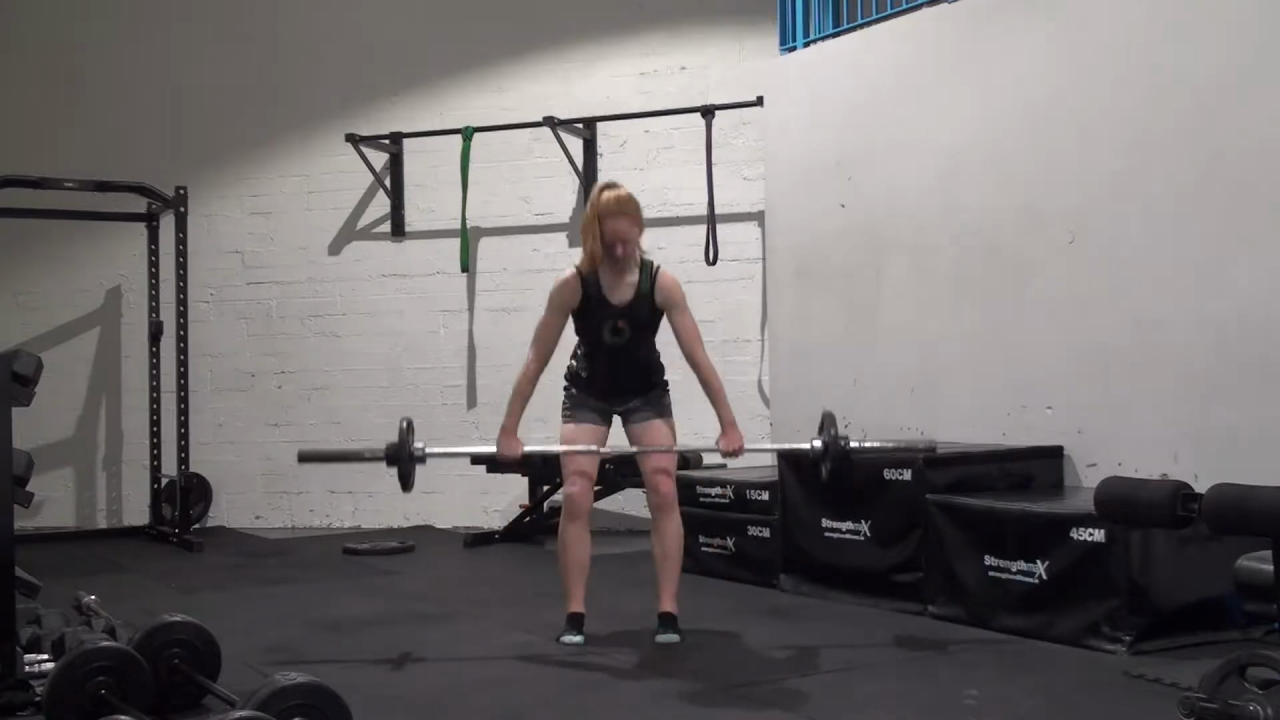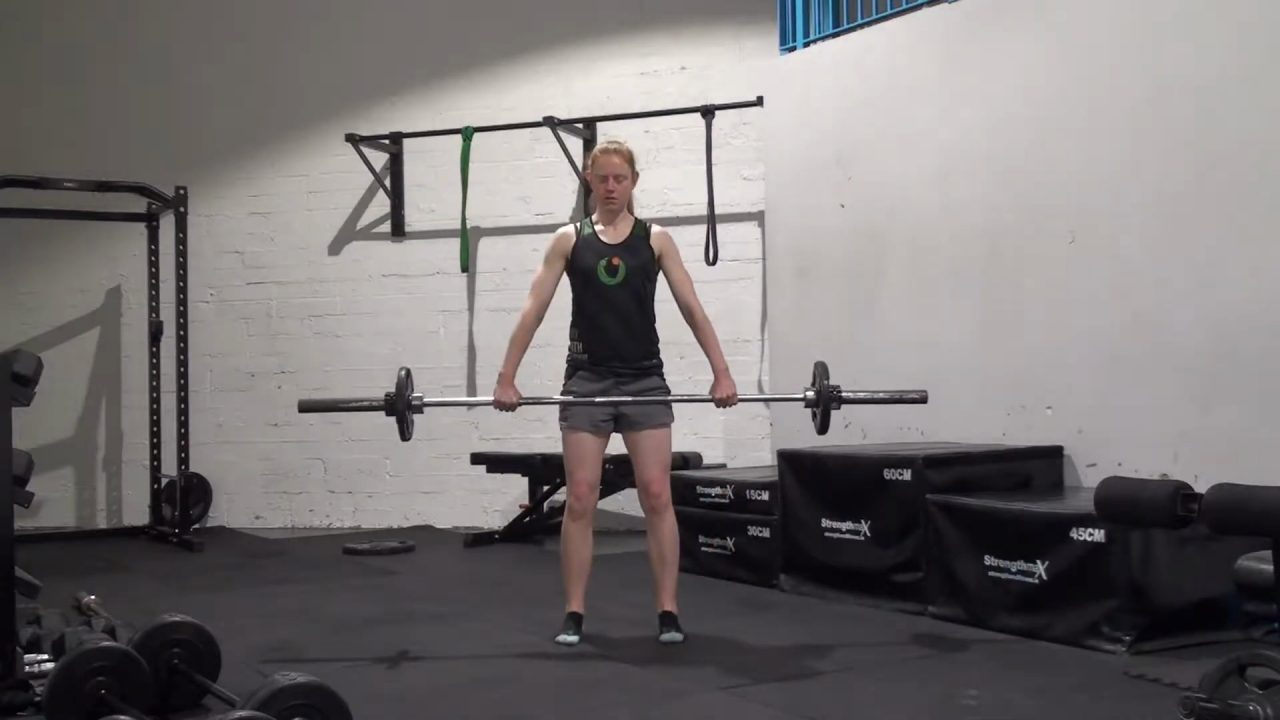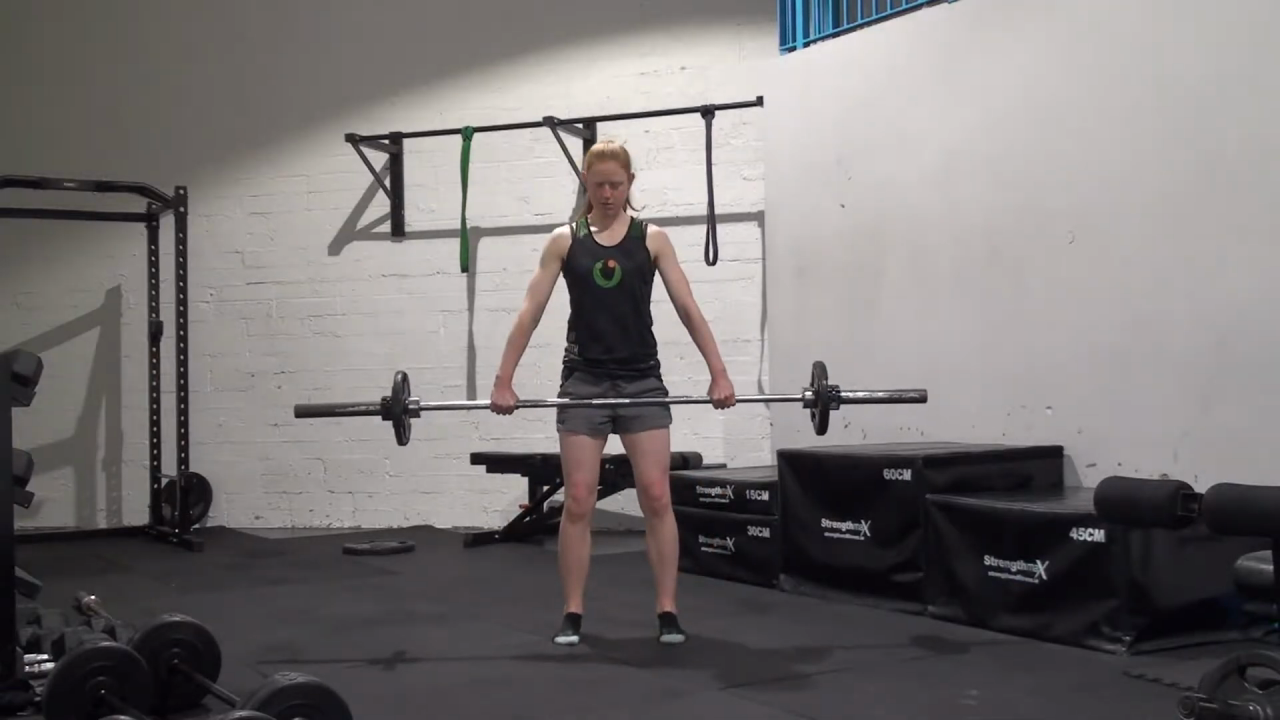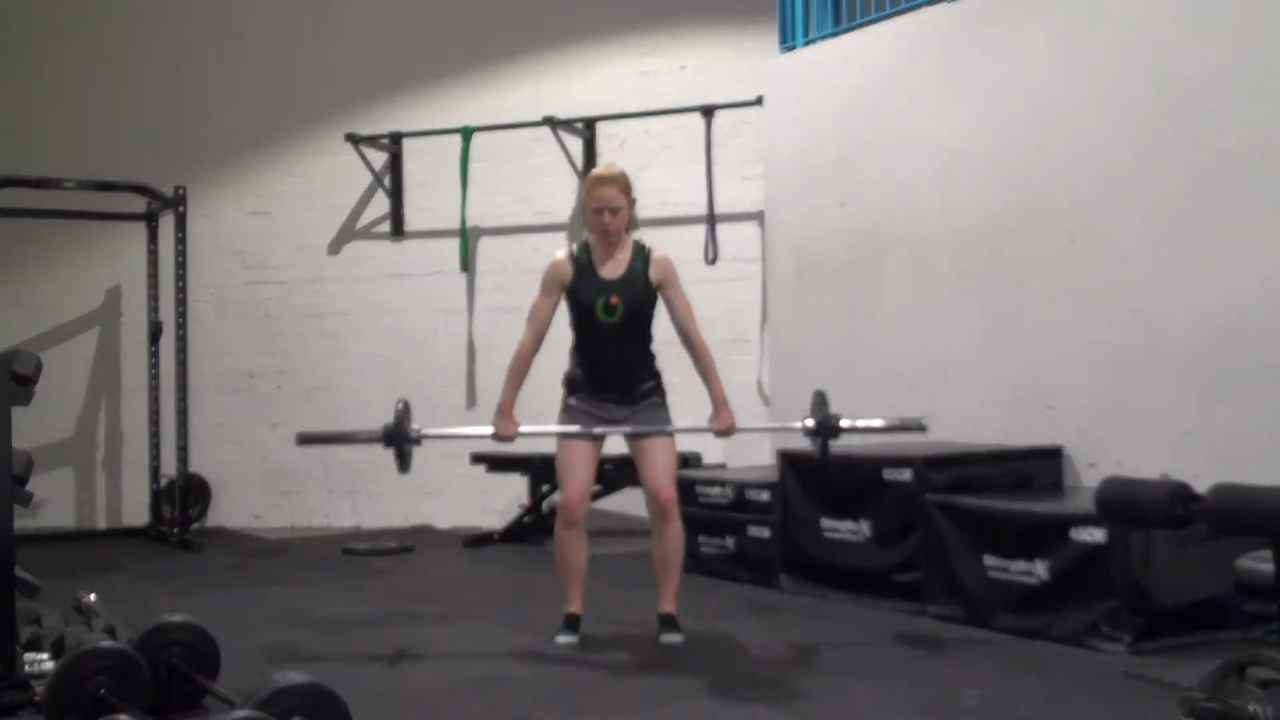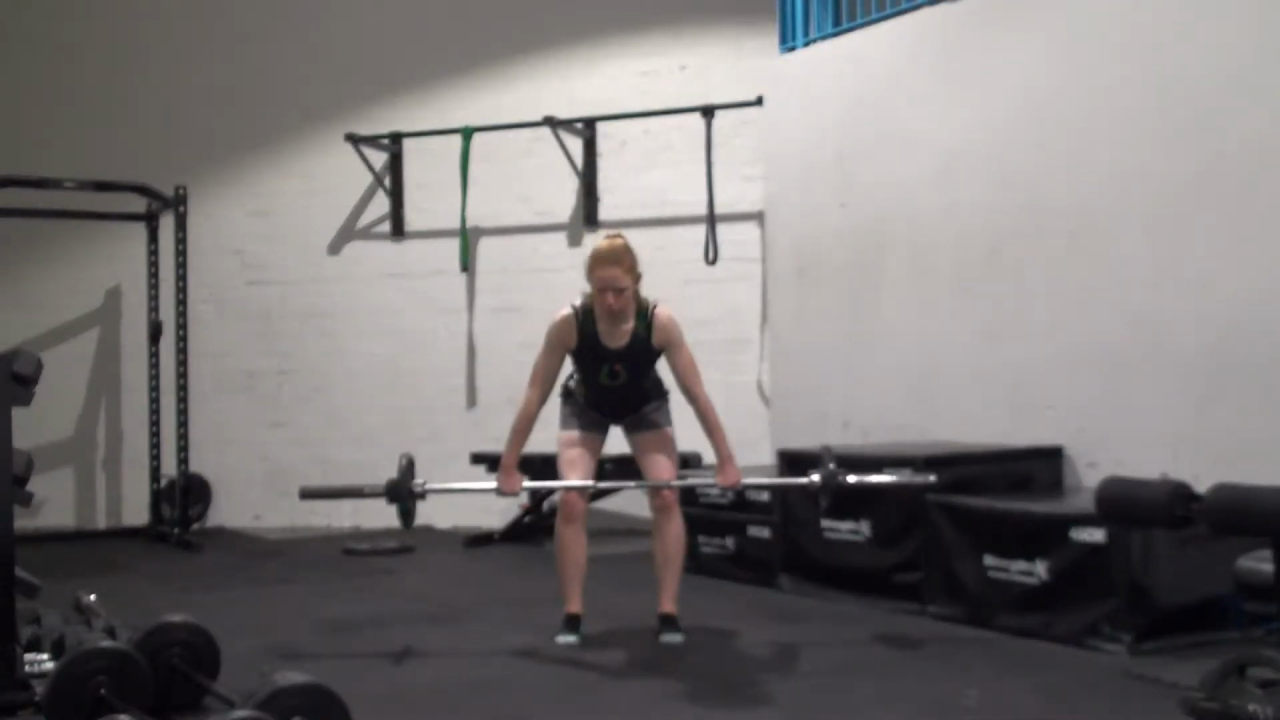
dt=1s
person 1, frame 1
left shoulder: (662, 283)
right shoulder: (572, 285)
left elbow: (698, 357)
right elbow: (536, 359)
left wrist: (729, 425)
right wrist: (509, 429)
left hip: (646, 393)
right hip: (587, 395)
left knee: (664, 495)
right knee: (576, 498)
left ankle: (668, 613)
right ankle: (574, 615)
person 1, frame 2
left shoulder: (656, 238)
right shoulder: (569, 238)
left elbow: (692, 308)
right elbow: (534, 309)
left wrist: (721, 371)
right wrist: (506, 376)
left hip: (644, 378)
right hip: (587, 378)
left knee: (657, 496)
right knee: (580, 499)
left ankle: (668, 611)
right ankle: (573, 613)
person 1, frame 3
left shoulder: (652, 238)
right shoulder: (564, 239)
left elbow: (687, 308)
right elbow: (530, 312)
left wrist: (719, 373)
right wrist: (503, 379)
left hip: (642, 379)
right hip: (583, 380)
left knee: (657, 498)
right knee: (578, 501)
left ankle: (668, 612)
right ankle: (572, 614)
person 1, frame 4
left shoulder: (656, 263)
right shoulder: (564, 266)
left elbow: (691, 336)
right elbow: (531, 339)
left wrist: (720, 403)
right wrist: (505, 408)
left hip: (643, 396)
right hip: (585, 397)
left knee: (664, 500)
right knee: (571, 506)
left ankle: (668, 614)
right ankle: (571, 615)
person 1, frame 5
left shoulder: (660, 321)
right shoulder: (568, 323)
left elbow: (696, 392)
right elbow: (535, 395)
left wrist: (726, 460)
right wrist: (508, 464)
left hip: (645, 406)
right hip: (585, 407)
left knee: (667, 497)
right knee: (571, 501)
left ankle: (668, 613)
right ankle: (572, 615)
